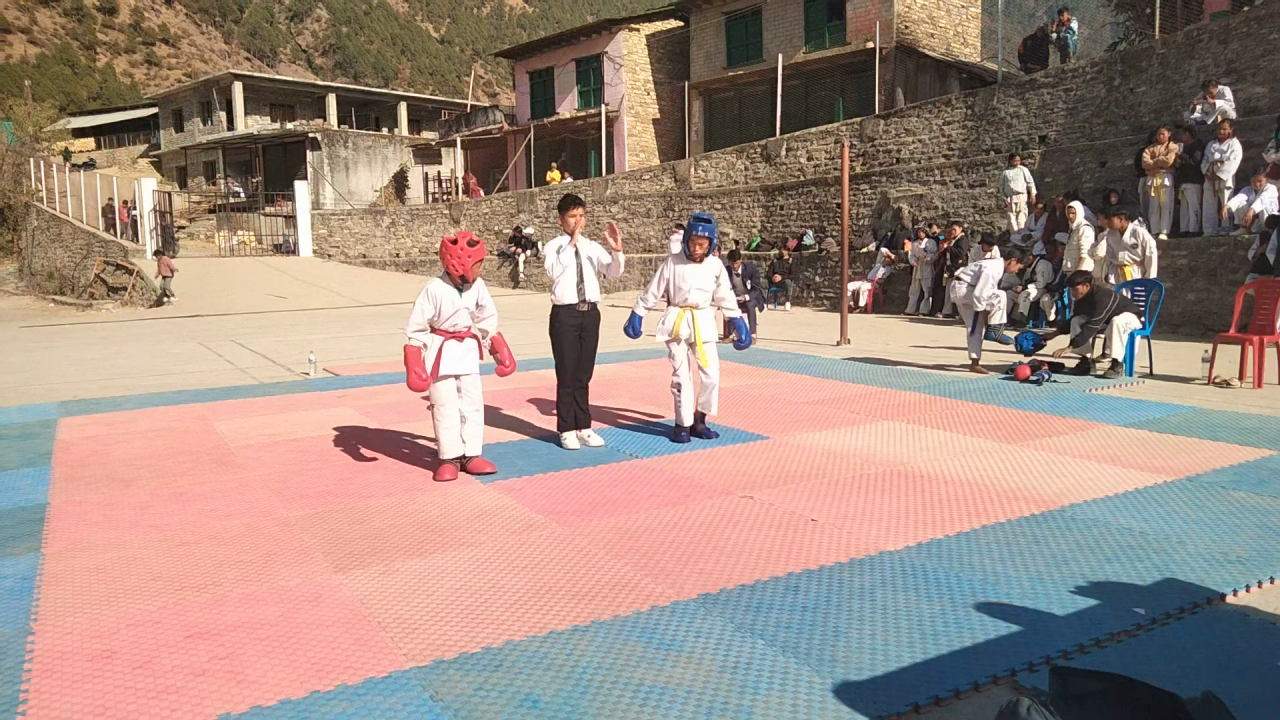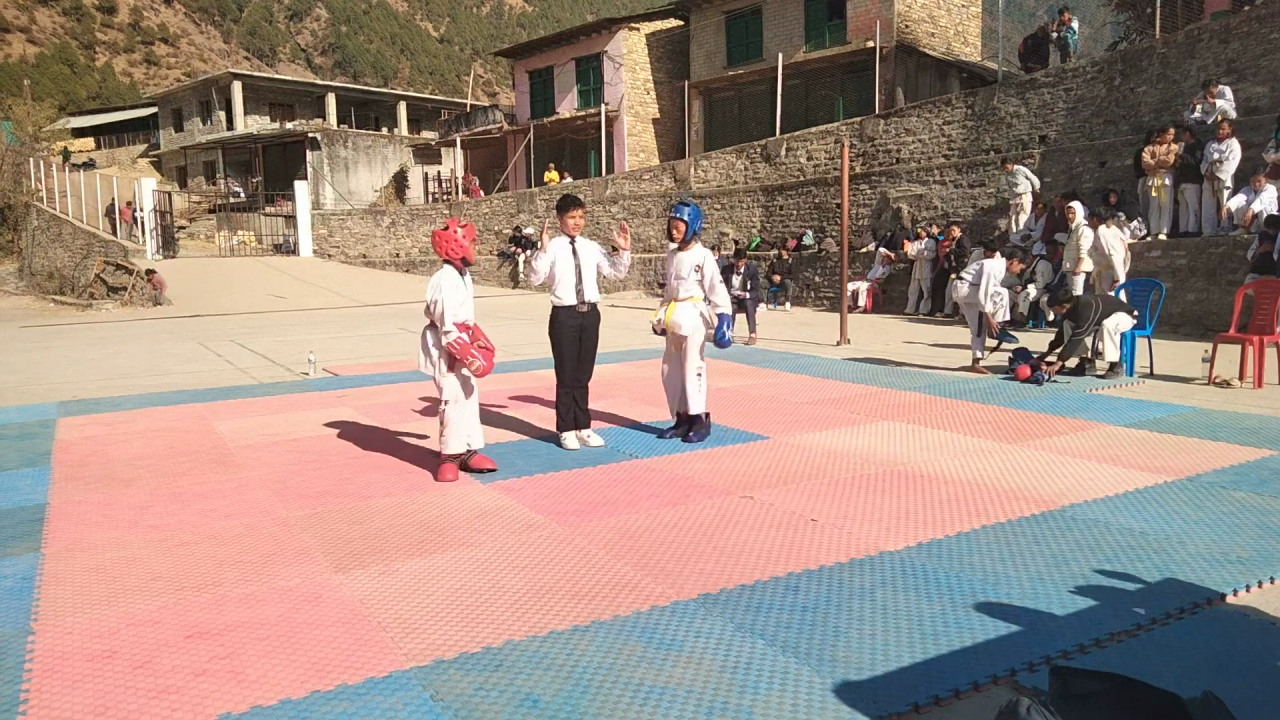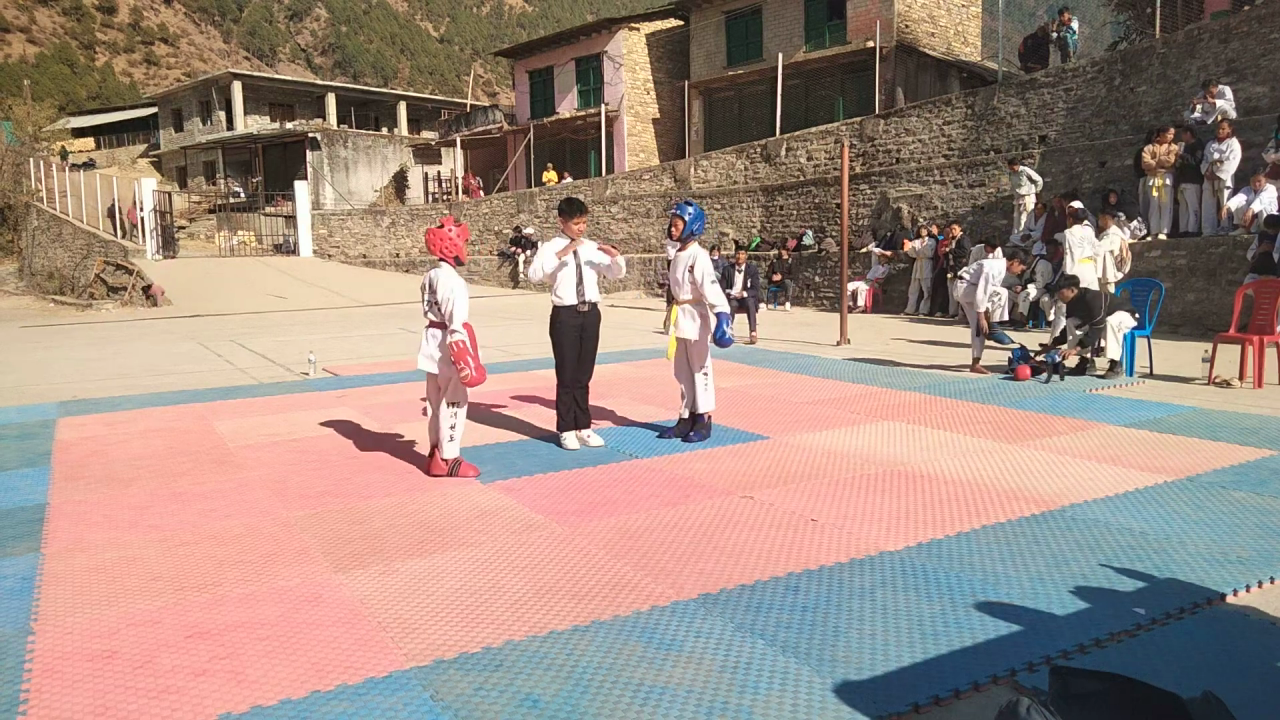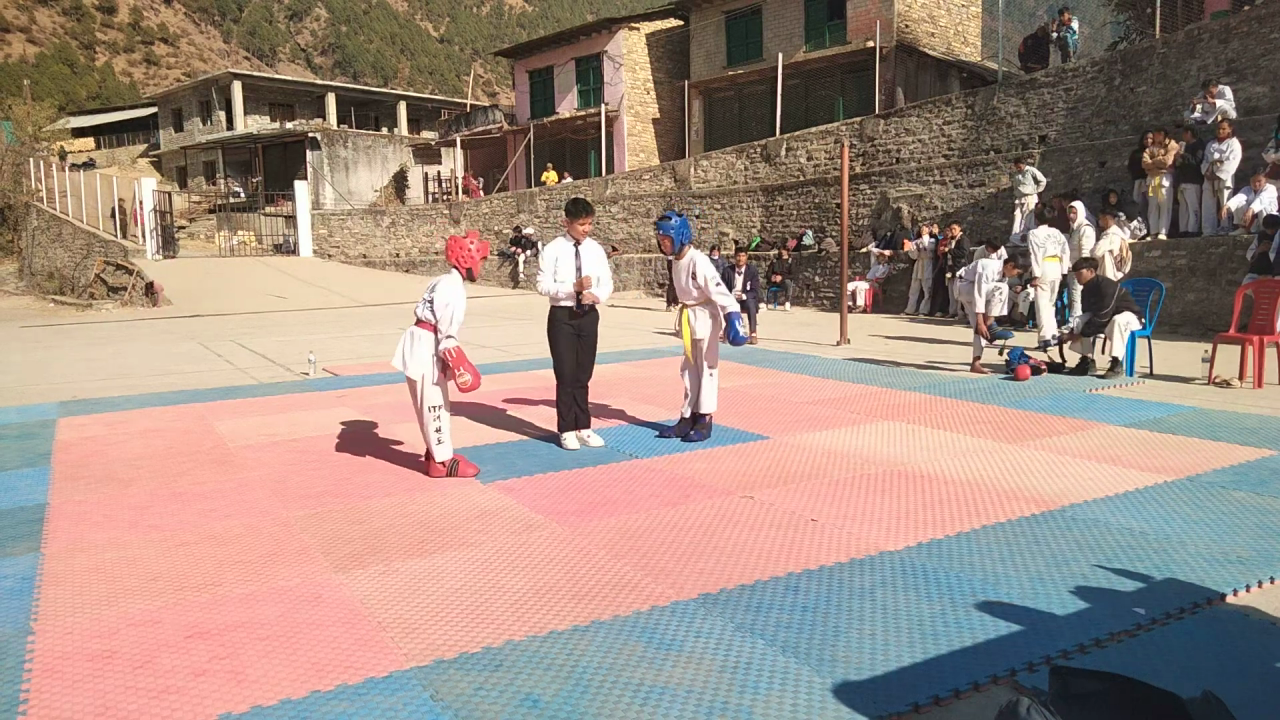
dt=0.4s
person 1, frame 1
left shoulder: (477, 286)
right shoulder: (434, 290)
left elbow: (487, 319)
right elbow: (415, 330)
left wrist: (499, 350)
right wrist: (415, 365)
left hip: (467, 350)
right hip: (440, 352)
left knee: (472, 404)
right knee: (445, 407)
left ankle: (470, 455)
right ankle: (449, 458)
person 1, frame 2
left shoulder: (464, 276)
right shoulder: (443, 281)
right elbow: (447, 328)
left wrist: (479, 340)
right wrist: (468, 354)
left hip: (461, 344)
right hip: (443, 347)
left knee: (468, 399)
right knee: (453, 401)
left ankle: (470, 451)
right ankle: (449, 456)
person 1, frame 3
left shoulder: (431, 276)
right shoulder: (452, 280)
right elbow: (455, 323)
right wrist: (463, 358)
left hip: (433, 340)
right hip: (447, 344)
left knee: (438, 404)
right knee: (455, 403)
left ankle: (437, 455)
right ankle: (447, 459)
person 1, frame 4
left shoulder: (446, 281)
right shoulder: (454, 288)
right elbow: (448, 331)
left wrist: (450, 361)
right wrist: (459, 365)
left hip: (420, 341)
right hip: (428, 346)
left knee: (430, 405)
right knee: (434, 405)
left ankle: (439, 453)
right ankle: (442, 461)
person 2, frame 1
left shoulder: (591, 247)
right shoulder: (555, 247)
left elbow: (614, 272)
right elbow: (554, 273)
left wrist: (617, 250)
right wrist: (571, 243)
left hip: (590, 313)
right hip: (565, 314)
left knee: (584, 375)
right knee: (566, 374)
left ankle: (583, 427)
right ankle: (567, 430)
person 2, frame 2
left shoulder: (592, 248)
right shoulder: (552, 248)
left elbow: (617, 273)
right elbow: (535, 279)
left wrist: (624, 250)
right wrist: (542, 250)
left hip: (590, 313)
right hip: (564, 315)
left knee: (583, 375)
right knee: (566, 375)
left ankle: (583, 427)
right ankle: (566, 430)
person 2, frame 3
left shoulder: (592, 248)
right shoulder: (551, 248)
left elbow: (617, 273)
right elbow: (534, 275)
left wrist: (615, 255)
right wrist: (561, 254)
left hip: (590, 313)
right hip: (565, 315)
left knee: (584, 375)
right knee: (566, 374)
left ankle: (583, 427)
right ankle: (566, 430)
person 2, frame 4
left shoulder: (596, 249)
right shoulder: (553, 249)
left elbow: (605, 281)
right elbow: (543, 285)
left wrist: (598, 295)
right wrist: (573, 287)
left hip: (588, 315)
right hip: (562, 316)
left knee: (583, 375)
right knee: (566, 375)
left ankle: (583, 428)
right ankle: (567, 430)
person 3, frame 1
left shoulder: (716, 265)
right shoulder: (672, 263)
left elbow: (726, 297)
right elbow: (653, 290)
left wrist: (738, 323)
right wrist: (637, 314)
left hip: (703, 323)
right hip: (677, 322)
left knee: (709, 374)
right knee: (682, 375)
left ankle: (699, 421)
right ankle: (683, 424)
person 3, frame 2
left shoulder: (703, 255)
right shoulder: (672, 255)
left elbow: (717, 289)
left wrist: (724, 319)
right wrist: (661, 315)
left hip: (694, 314)
right hip: (674, 316)
left knee: (692, 369)
right knee: (669, 369)
left ankle: (699, 421)
right ankle: (682, 419)
person 3, frame 3
left shoulder: (698, 256)
right shoulder: (678, 254)
left elbow: (711, 288)
left wrist: (723, 318)
left hip: (696, 318)
right hip: (680, 317)
left knee: (700, 369)
right knee: (682, 371)
left ankle: (703, 421)
right ankle: (687, 419)
person 3, frame 4
left shoulder: (698, 260)
right shoulder: (677, 260)
left elbow: (718, 290)
left wrist: (733, 317)
left hip: (705, 318)
right hip: (689, 318)
left knee: (706, 369)
right knee: (689, 370)
left ankle: (704, 421)
right ankle: (688, 419)
